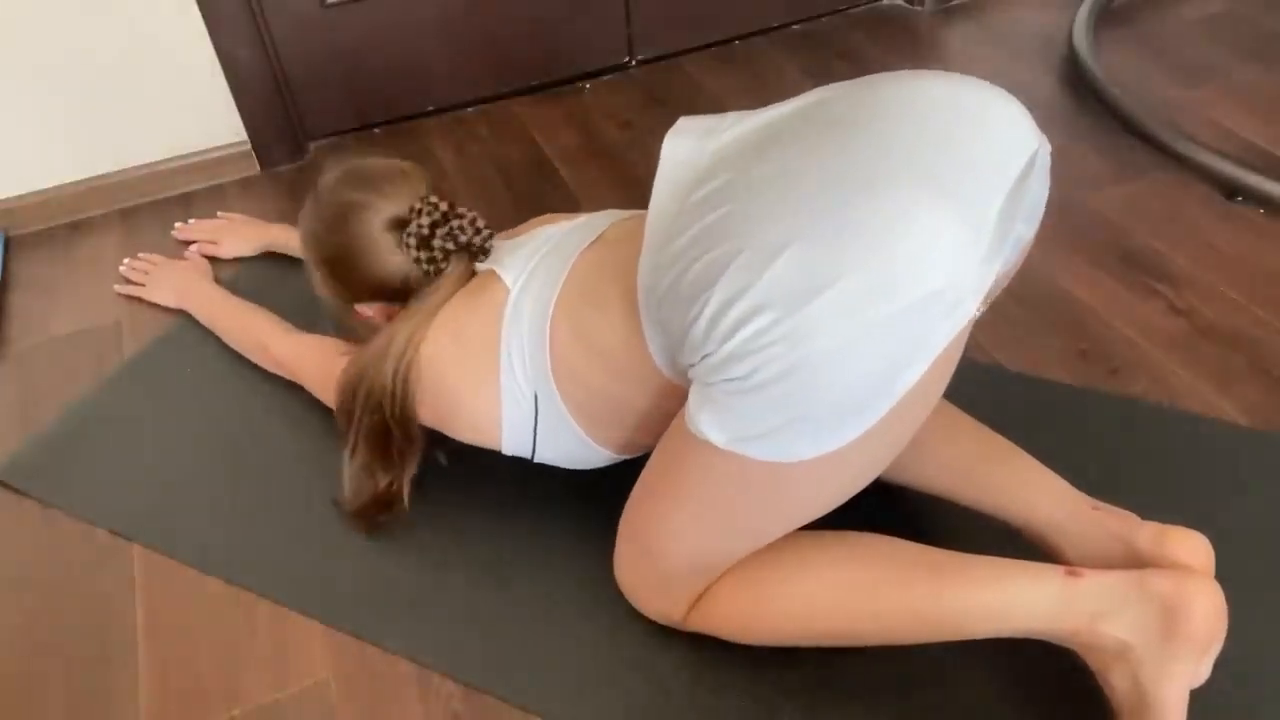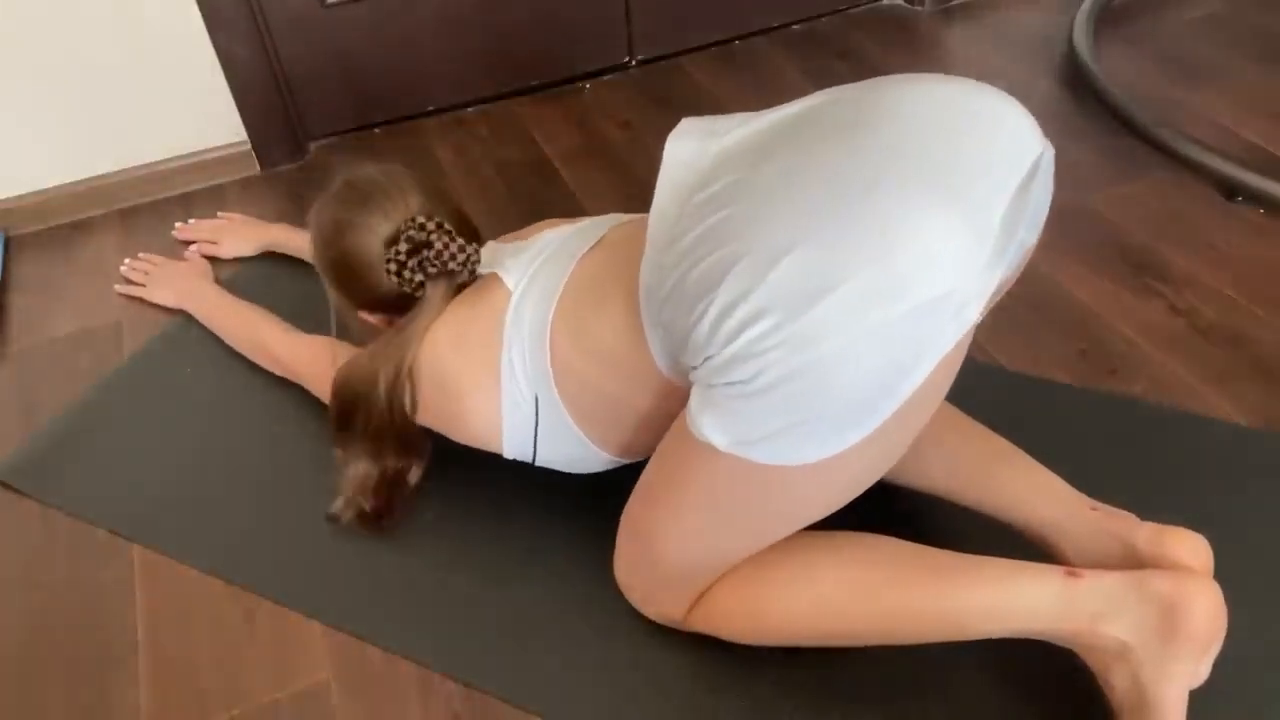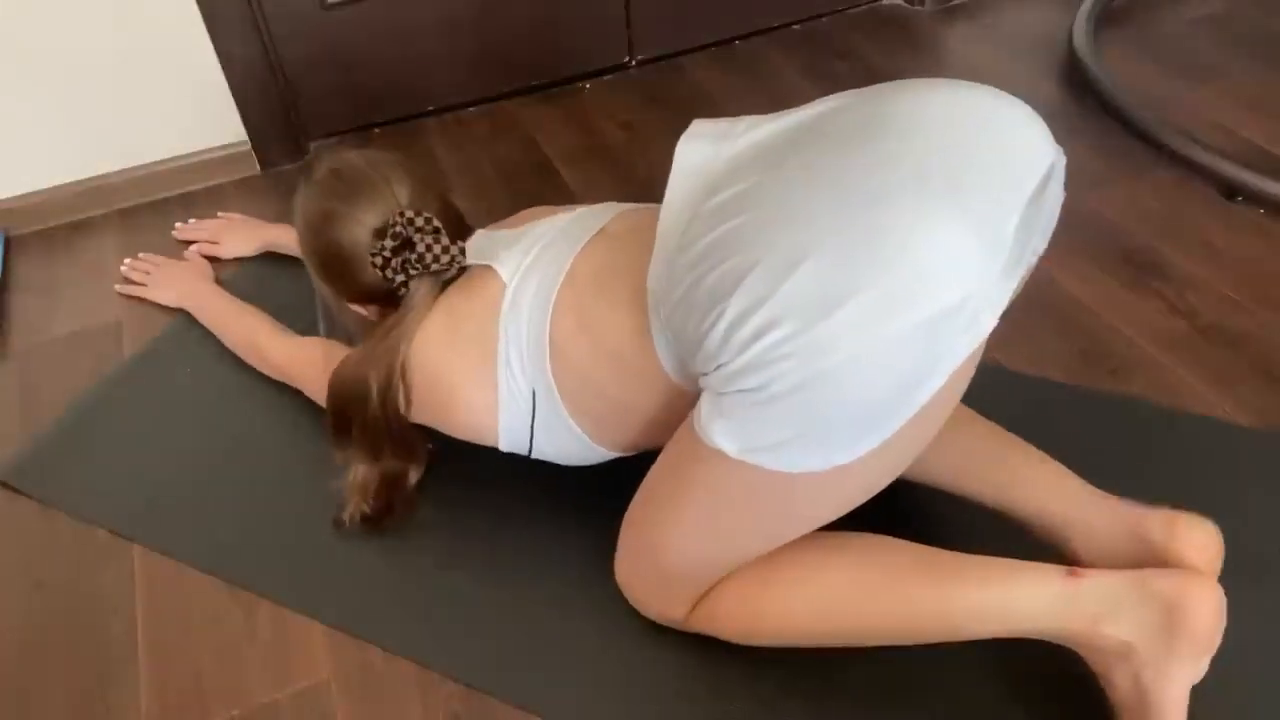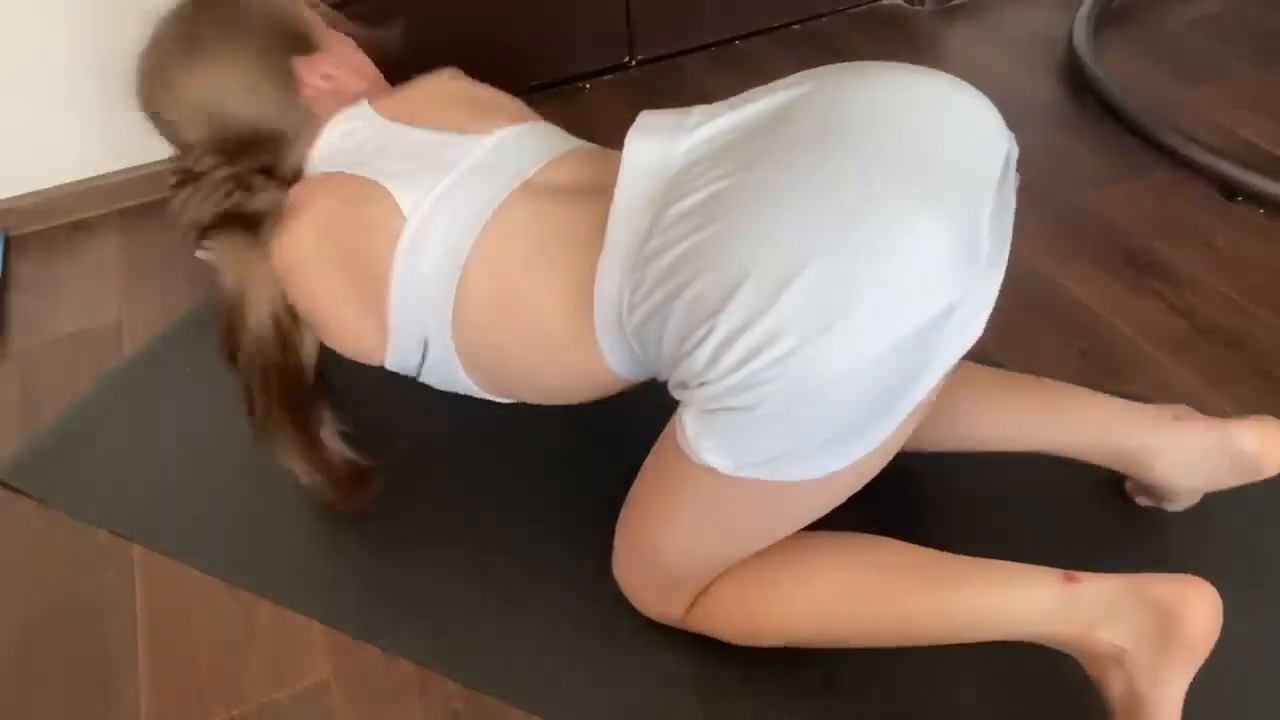
dt=0.4s
person 1, frame 1
left shoulder: (419, 369)
right shoulder: (513, 245)
left elbow: (299, 351)
right elbow: (389, 240)
left wrist: (201, 293)
right wrist: (276, 235)
left hip: (831, 288)
left knee: (667, 579)
right knee: (834, 404)
left ankle: (1104, 612)
right ankle: (1098, 533)
person 1, frame 2
left shoulder: (422, 370)
right shoulder: (516, 249)
left elbow: (301, 352)
right elbow: (390, 240)
left wrist: (200, 294)
right wrist: (275, 234)
left hip: (827, 290)
left knee: (669, 579)
right knee: (832, 405)
left ankle: (1108, 612)
right ankle: (1101, 533)
person 1, frame 3
left shoulder: (419, 361)
right shoulder: (504, 234)
left elbow: (296, 355)
right elbow: (383, 238)
left wrist: (204, 295)
right wrist: (268, 232)
left hip: (850, 291)
left knee: (669, 576)
right knee: (836, 394)
left ankle: (1112, 610)
right ankle: (1105, 523)
person 1, frame 4
left shoulder: (299, 243)
right shoulder: (438, 93)
left elbow: (277, 364)
left hip: (817, 297)
left knee: (666, 575)
right knee: (848, 392)
left ankle: (1107, 614)
right ankle: (1173, 439)
